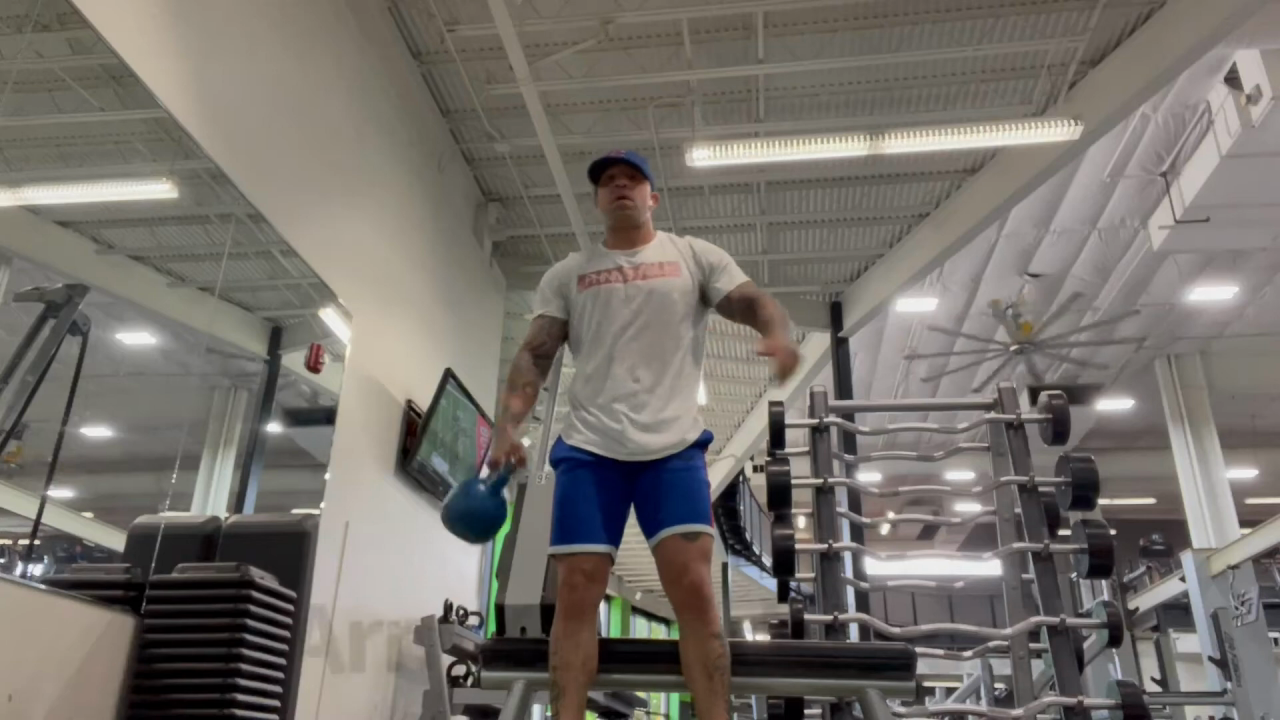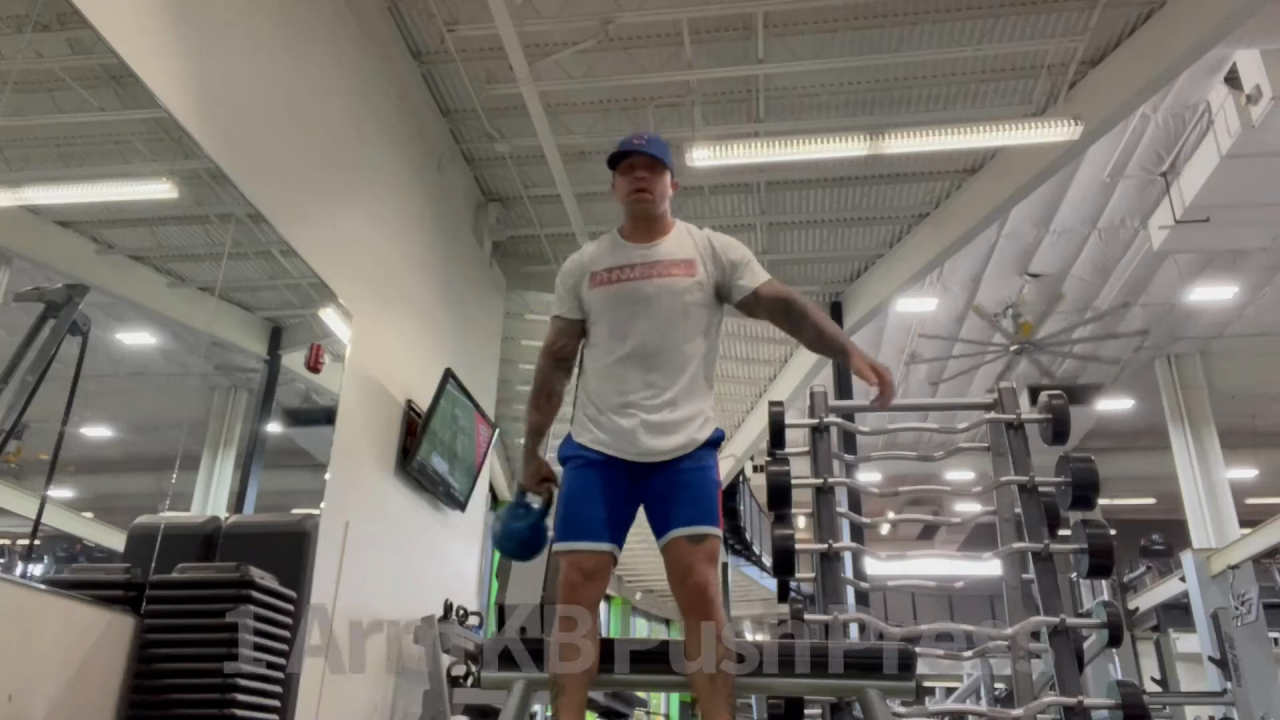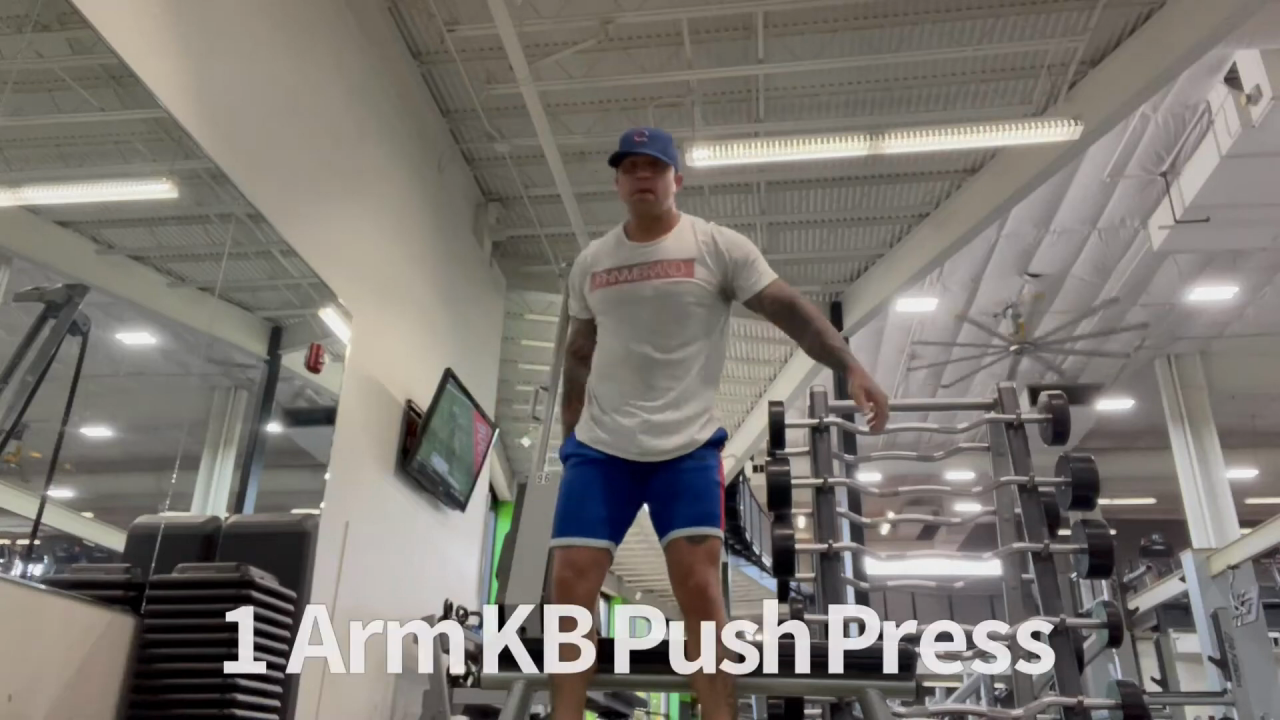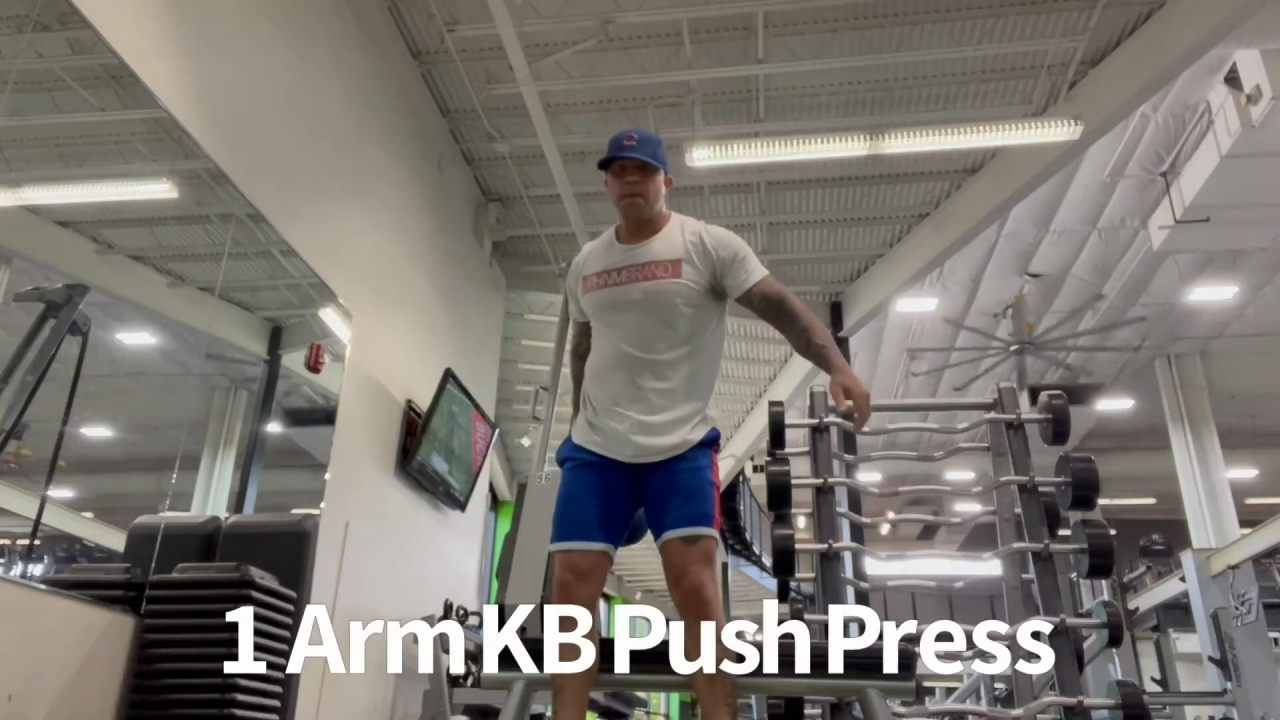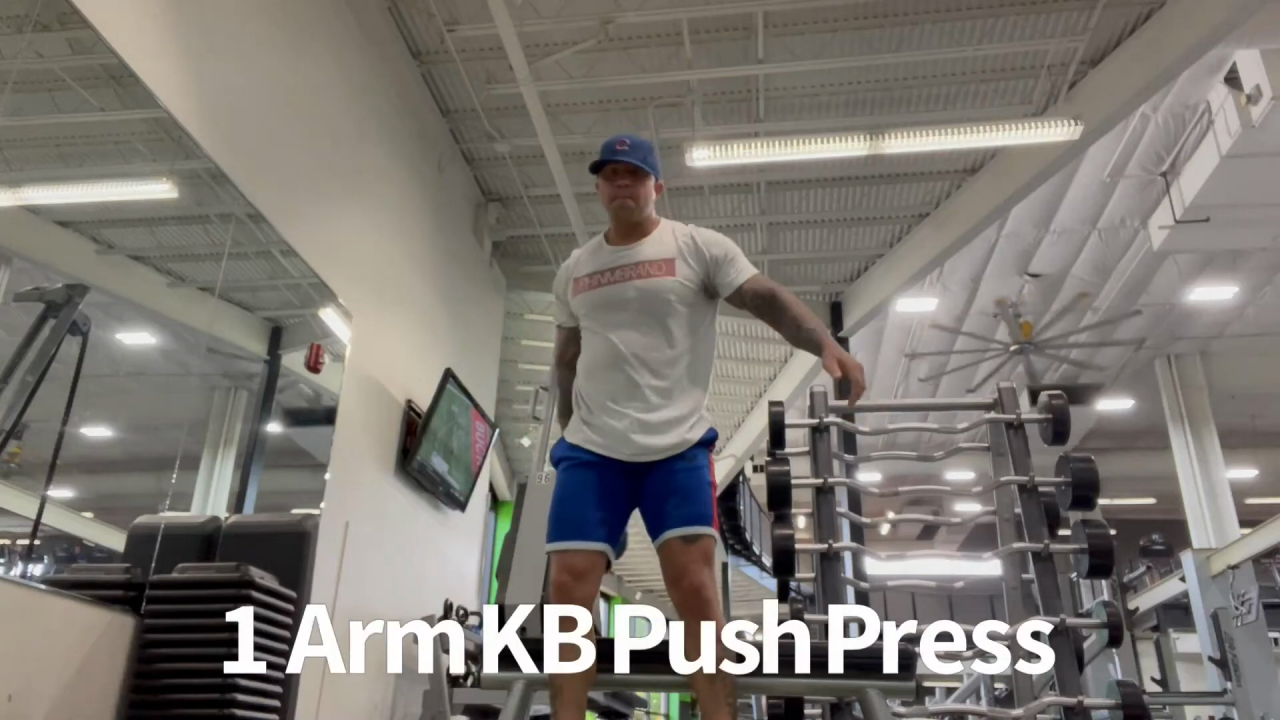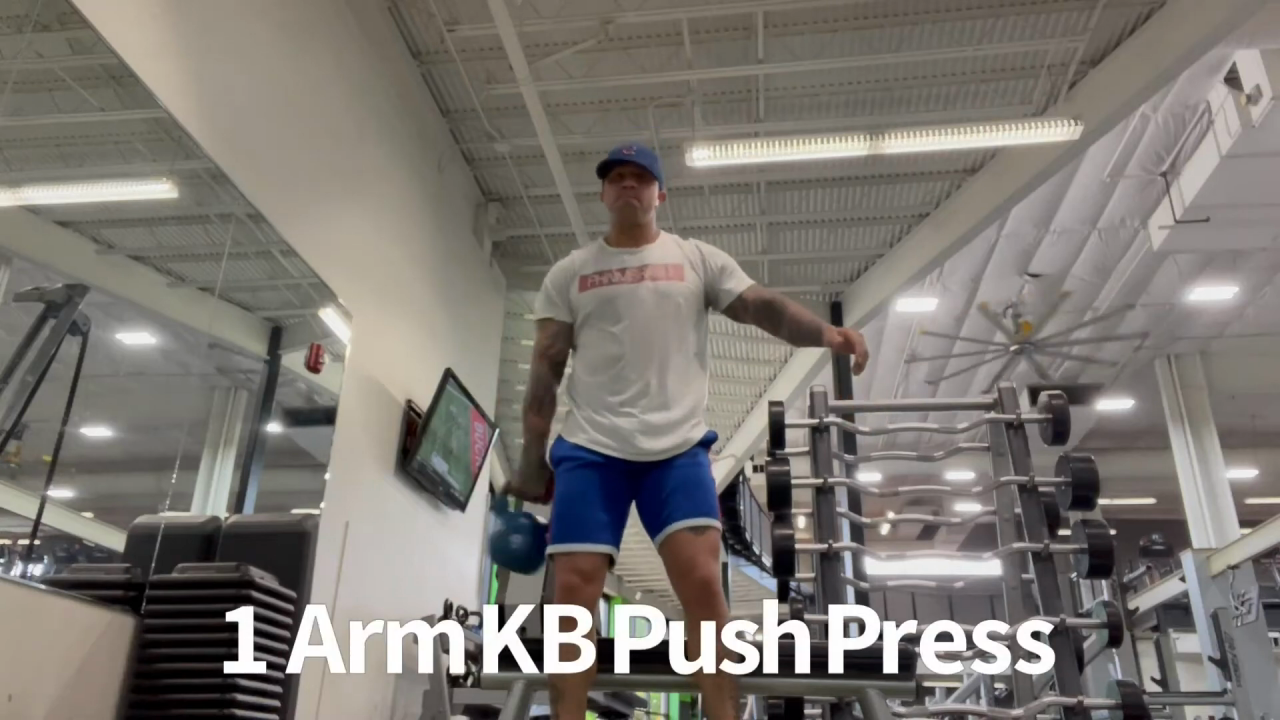
dt=0.2s
person 1, frame 1
left shoulder: (695, 256)
right shoulder: (567, 273)
left elbow: (758, 304)
right elbow: (535, 353)
left wrist: (776, 333)
right wrist: (507, 427)
left hip: (674, 447)
right hip: (588, 449)
left knee: (694, 587)
right knee: (576, 591)
person 1, frame 2
left shoulder: (714, 251)
right shoulder: (582, 266)
left elbow: (784, 306)
right elbow: (556, 357)
left wrist: (850, 350)
right wrist: (531, 451)
left hip: (684, 448)
right hip: (596, 448)
left knee: (698, 589)
right knee: (575, 589)
person 1, frame 3
left shoulder: (720, 247)
right shoulder: (591, 262)
left elbow: (790, 310)
left wrist: (854, 368)
right wrist: (568, 442)
left hip: (687, 447)
right hip: (598, 448)
left knee: (699, 589)
right knee: (570, 587)
person 1, frame 4
left shoulder: (710, 245)
right shoulder: (586, 264)
left elbow: (780, 307)
left wrist: (837, 366)
left hip: (681, 447)
right hip: (594, 450)
left knee: (696, 589)
right knee: (571, 590)
person 1, frame 5
left shoulder: (700, 247)
right shoulder: (573, 271)
left elbow: (770, 301)
left wrist: (827, 344)
right wrist: (575, 434)
left hip: (678, 447)
right hip: (590, 451)
left knee: (695, 588)
right knee: (568, 589)
person 1, frame 6
left shoulder: (699, 259)
right shoulder: (569, 271)
left elbow: (764, 307)
right elbow: (545, 365)
left wrist: (825, 331)
right wrist: (531, 459)
left hip: (677, 448)
right hip: (590, 450)
left knee: (703, 584)
right knee: (573, 590)
